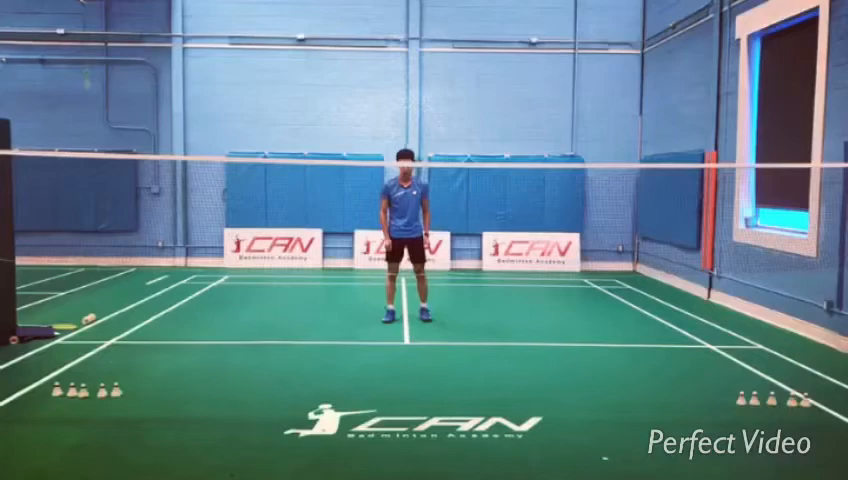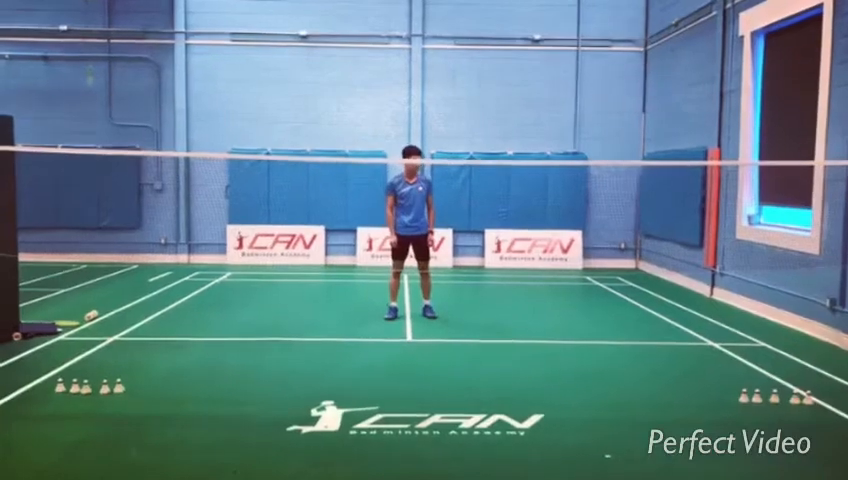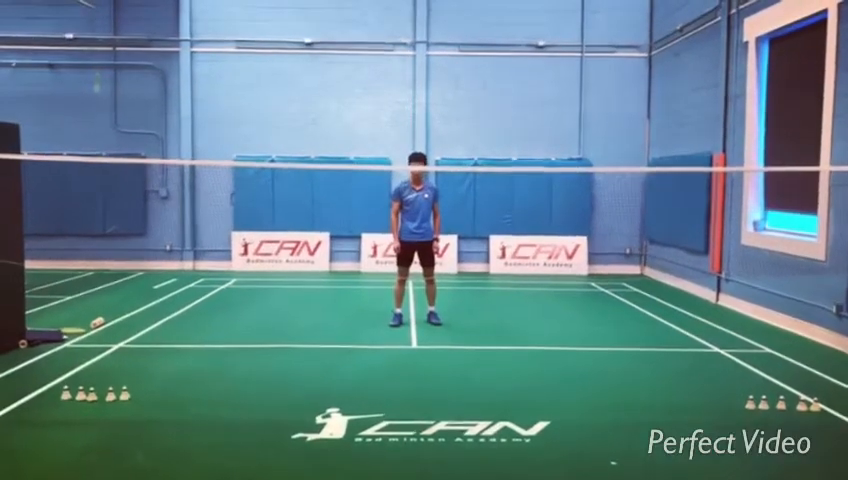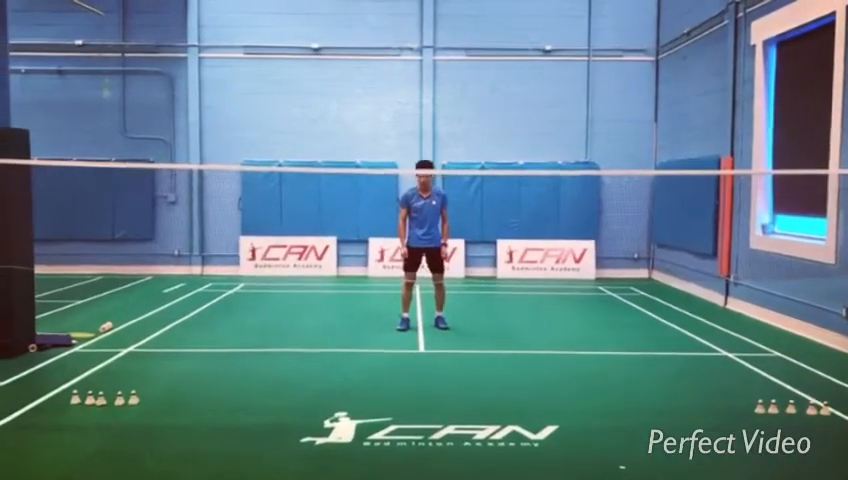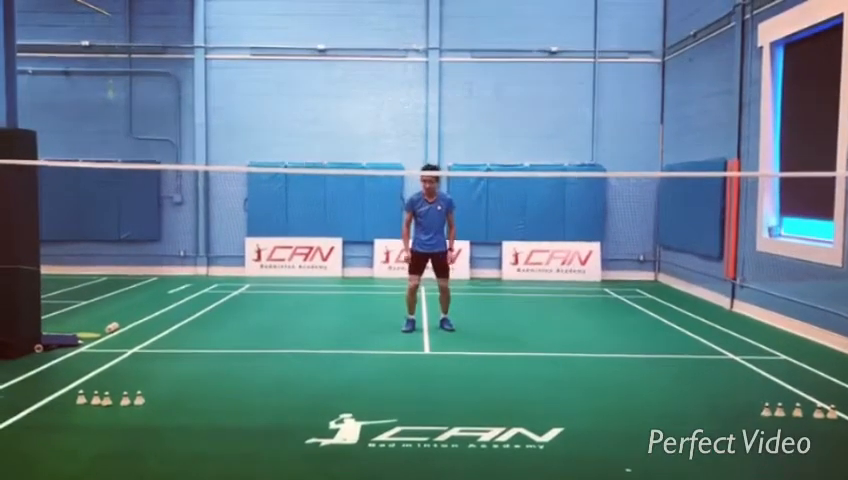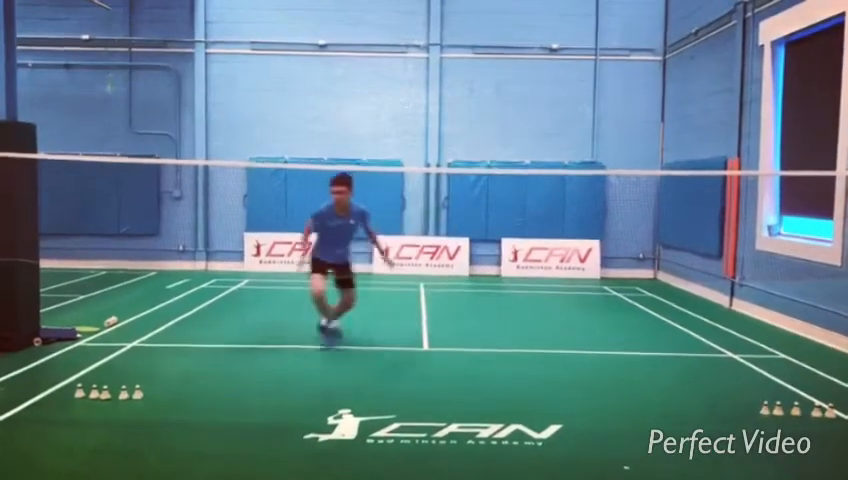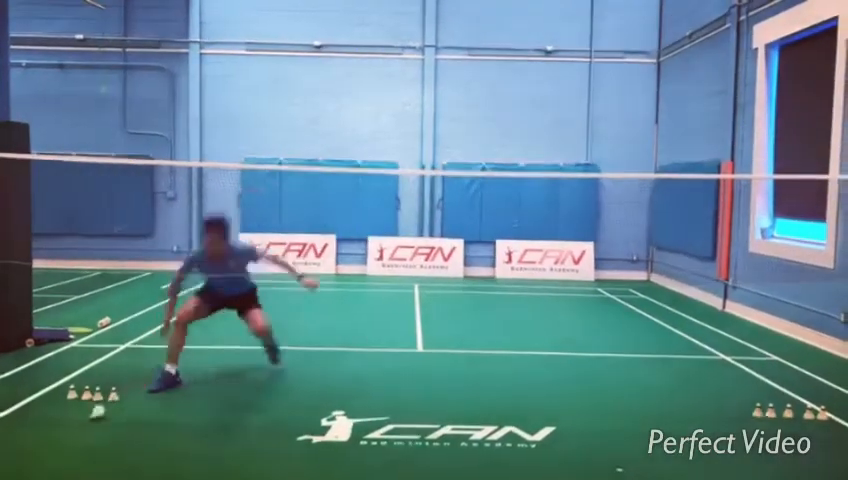
dt=0.7s
person 1, frame 1
left shoulder: (421, 186)
right shoulder: (389, 186)
left elbow: (426, 211)
right elbow: (383, 212)
left wrist: (426, 234)
right wrist: (386, 237)
left hip: (415, 235)
right hip: (395, 236)
left knee: (420, 273)
right knee: (392, 274)
left ankle: (424, 308)
right ankle: (390, 309)
person 1, frame 2
left shoulder: (426, 182)
right shoulder: (394, 183)
left elbow: (430, 208)
right elbow: (390, 209)
left wrist: (431, 231)
right wrist: (392, 233)
left hip: (421, 233)
right hip: (401, 233)
left knee: (424, 270)
right knee: (396, 271)
left ankle: (427, 305)
right ankle: (393, 306)
person 1, frame 3
left shoulder: (432, 189)
right shoulder: (401, 189)
left elbow: (436, 215)
right elbow: (394, 214)
left wrist: (436, 238)
right wrist: (395, 238)
left hip: (426, 239)
right hip: (405, 239)
left knee: (430, 277)
right knee: (401, 277)
left ankle: (432, 311)
right ankle: (398, 313)
person 1, frame 4
left shoulder: (441, 195)
right shoulder: (408, 196)
left elbow: (445, 221)
right elbow: (402, 221)
left wrist: (444, 243)
right wrist: (403, 244)
left hip: (434, 245)
right hip: (413, 245)
left knee: (439, 282)
right knee: (408, 282)
left ankle: (439, 316)
right ankle: (405, 317)
person 1, frame 5
left shoulder: (447, 200)
right shoulder: (413, 200)
left elbow: (451, 226)
right elbow: (406, 225)
left wrist: (451, 249)
right wrist: (406, 249)
left hip: (440, 250)
right hip: (418, 249)
left knee: (444, 287)
right knee: (412, 285)
left ankle: (444, 318)
right ankle: (410, 319)
person 1, frame 6
left shoulder: (360, 213)
right shoulder: (323, 213)
left elbow: (370, 232)
right elbow: (308, 229)
left wrist: (382, 252)
left hip: (341, 260)
right hip: (320, 258)
left knee: (349, 301)
right knee: (318, 292)
left ankle: (327, 322)
right ankle: (331, 322)
person 1, frame 7
left shoulder: (242, 252)
right shoulder: (197, 257)
left elbow: (275, 259)
right elbow: (177, 282)
left wrist: (300, 277)
right wrist: (168, 317)
left hip: (243, 294)
right hip: (214, 293)
left knee: (261, 329)
right knee: (182, 317)
left ankle: (270, 346)
right ankle: (170, 371)
